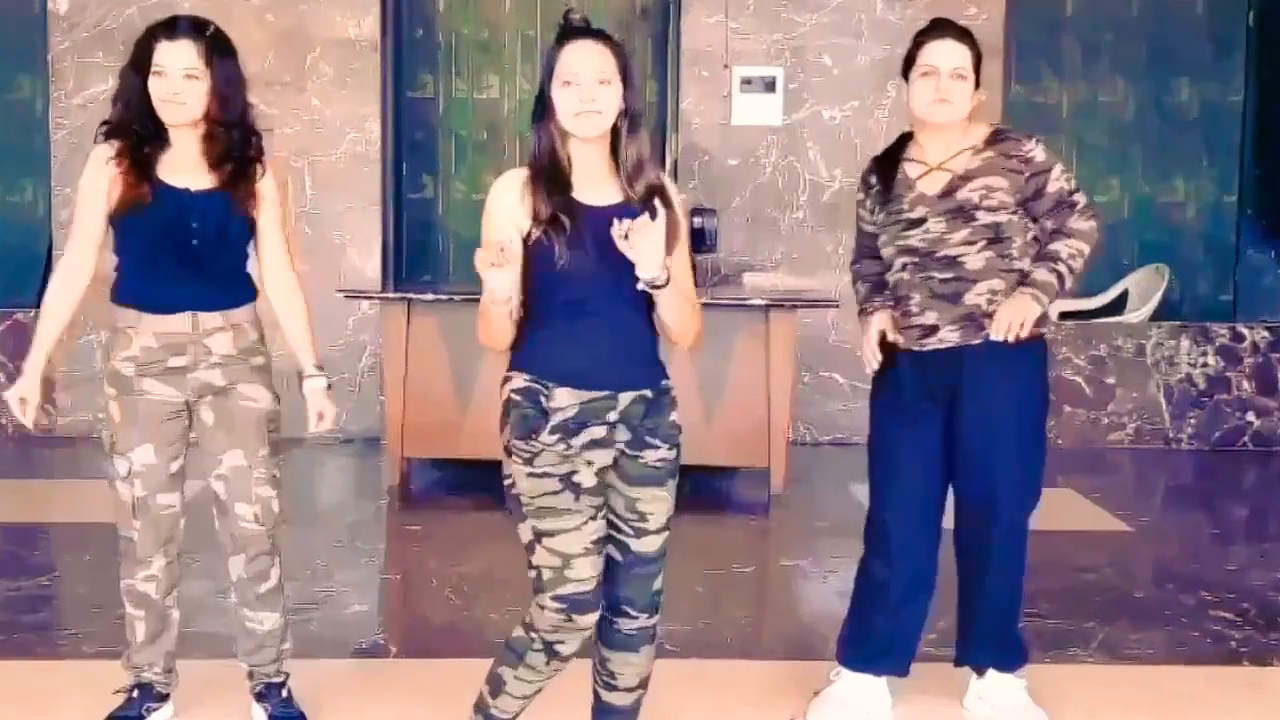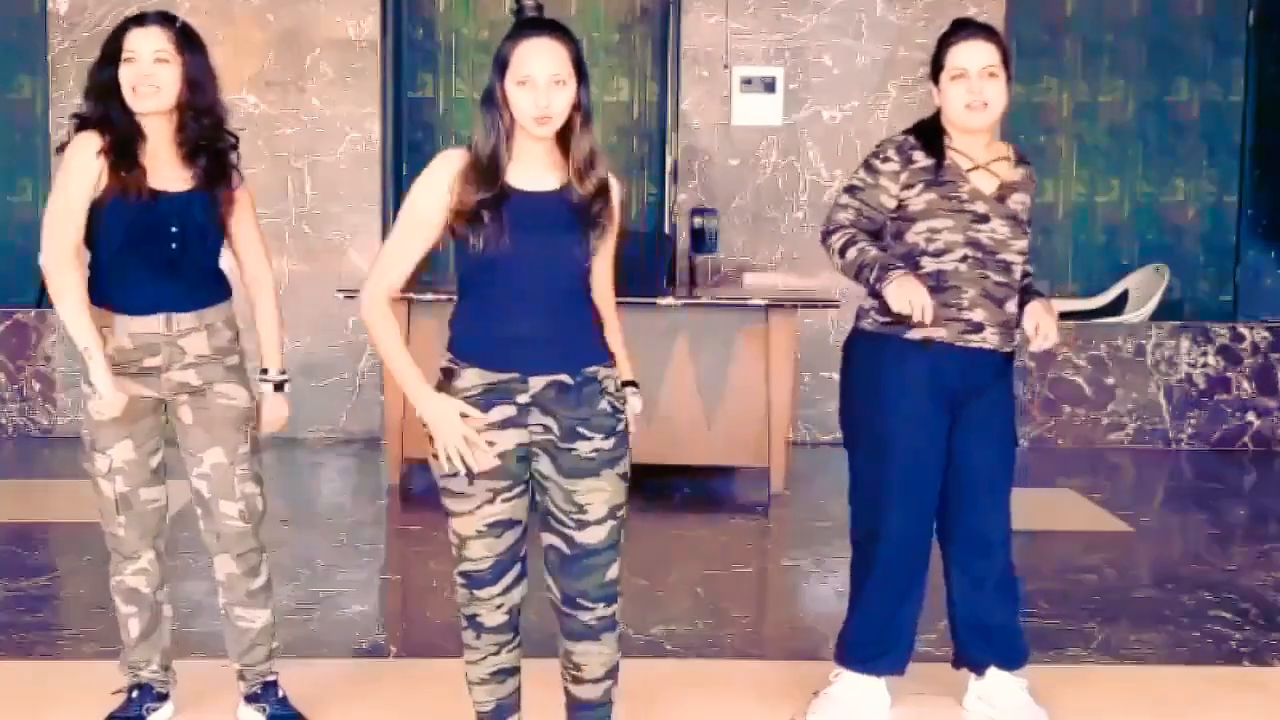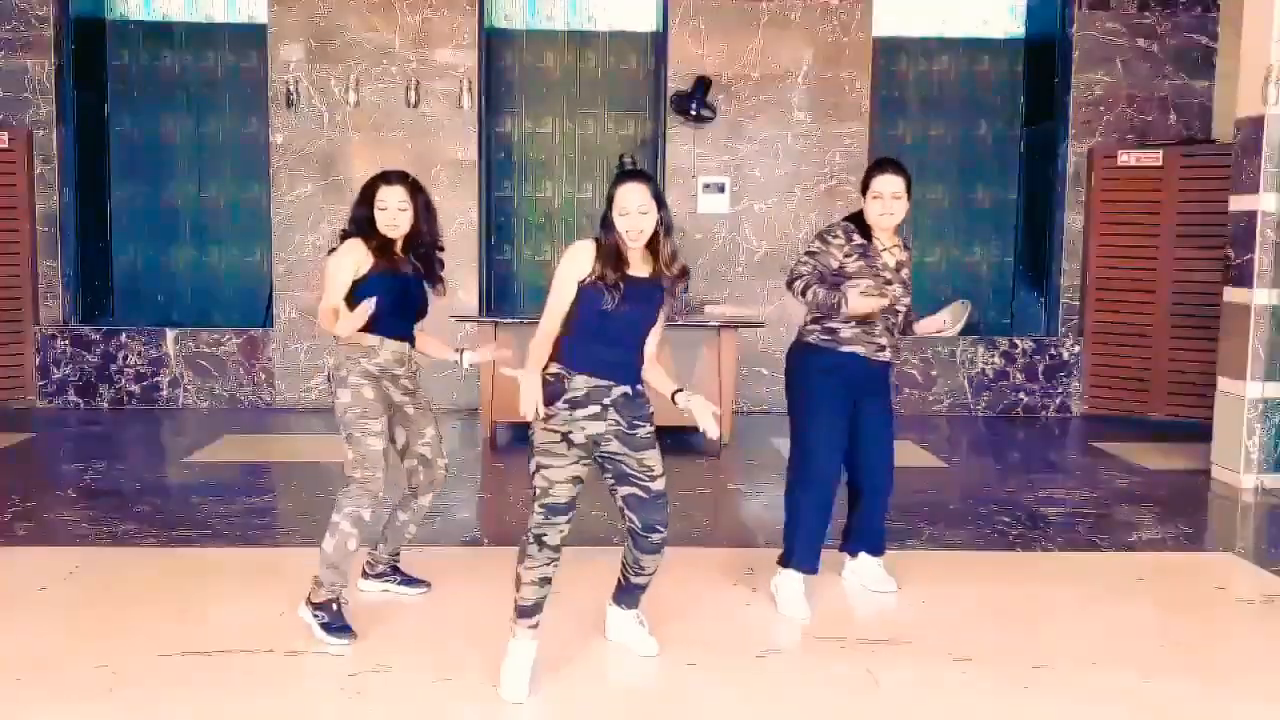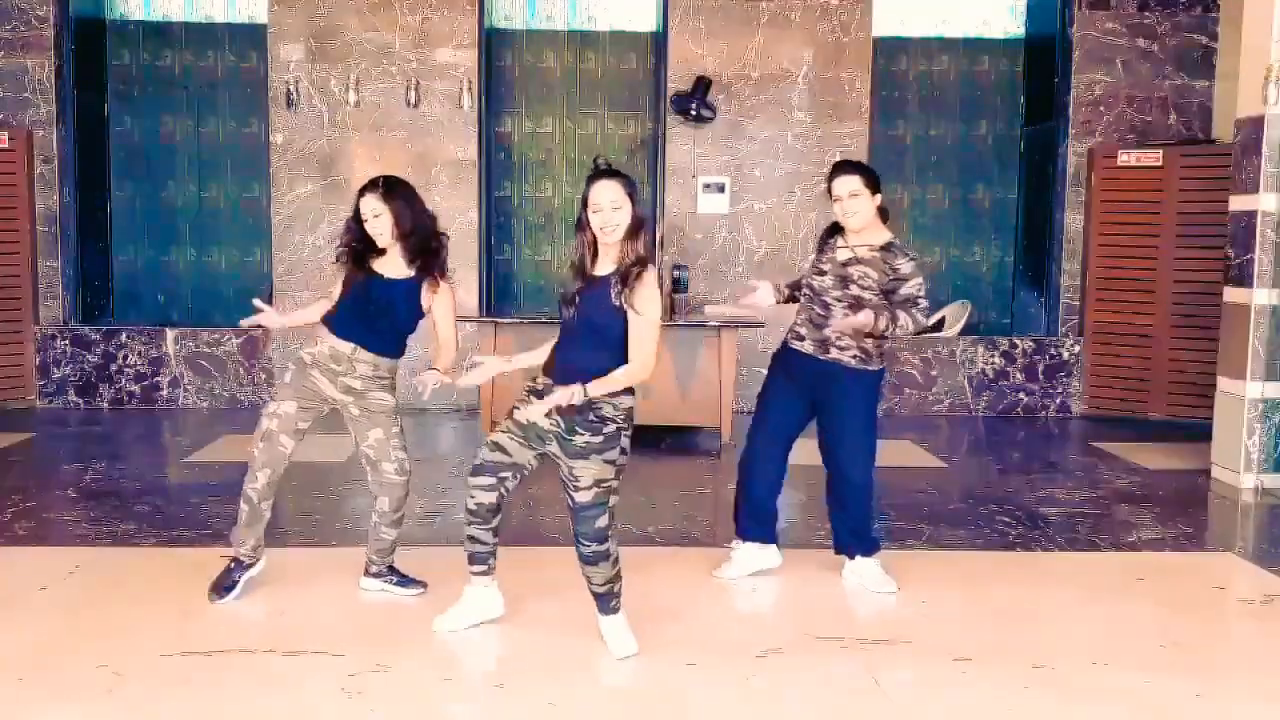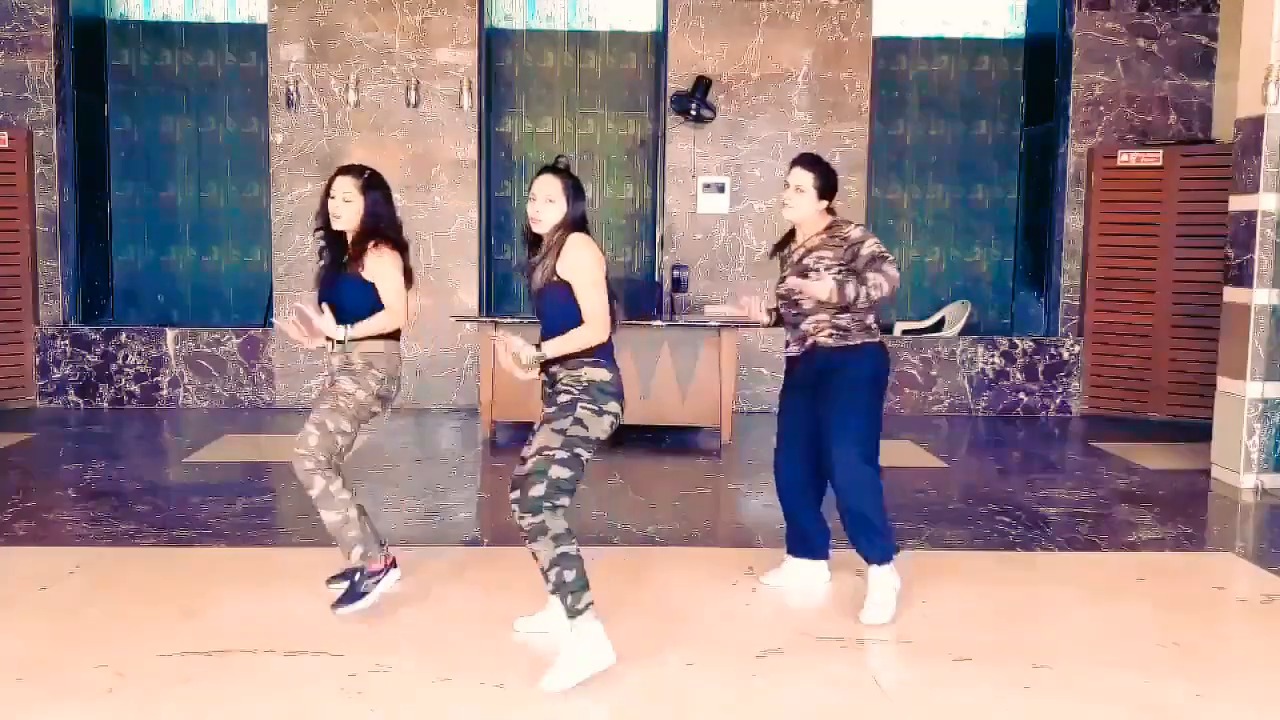
dt=1s
person 1, frame 1
left shoulder: (654, 193)
right shoulder: (517, 192)
left elbow: (685, 331)
right elbow: (496, 334)
left wrist: (656, 270)
right wrist: (495, 294)
left hip: (647, 415)
right hip: (552, 414)
left knee: (636, 608)
right knee: (565, 616)
person 1, frame 2
left shoulder: (593, 186)
right shoulder: (458, 174)
right elbow: (376, 294)
left wrist: (623, 384)
right wrist: (421, 396)
left hip: (581, 399)
right hip: (480, 401)
left knee: (589, 596)
right knee: (488, 594)
person 1, frame 3
left shoulder: (668, 277)
right shoulder: (585, 254)
right elbow: (549, 326)
left wrist: (682, 395)
right wrist: (530, 375)
left hip: (628, 409)
right hip: (566, 398)
left knee: (652, 522)
right knee: (549, 521)
left ankle: (622, 613)
person 1, frame 4
left shoulder: (640, 276)
right shoulder: (584, 263)
left elbow: (642, 365)
left wrist: (578, 392)
right wrist: (505, 363)
left hip: (600, 411)
right hip: (545, 397)
left knee: (590, 526)
right knee: (484, 481)
left ankle: (612, 618)
right ankle: (482, 593)
person 1, frame 5
left shoulder: (576, 245)
right shoulder: (547, 257)
left elbow: (599, 327)
left wrist: (532, 352)
right wrist: (527, 360)
left hip: (588, 390)
right hip: (564, 392)
left knee: (544, 505)
right knee: (526, 492)
left ankle: (586, 639)
right ankle: (566, 608)
person 2, frame 1
left shoulder: (1017, 156)
right shoulder: (882, 175)
left elbow: (1076, 222)
right elbow: (866, 256)
left wrist: (1036, 290)
right wrist: (872, 307)
left hip: (999, 365)
right hip: (907, 370)
left knee: (995, 517)
right knee: (897, 520)
person 2, frame 2
left shoulder: (1020, 175)
right shoulder: (903, 156)
right elbow: (842, 229)
left wrist: (1035, 304)
right wrist: (886, 278)
left hip: (986, 372)
right hip: (898, 361)
left knee: (982, 522)
right knee: (892, 518)
person 2, frame 3
left shoulder: (901, 253)
right shoulder: (842, 236)
right elbow: (800, 278)
left wrist: (914, 325)
right wrist: (844, 302)
left hip: (872, 374)
right hip: (823, 365)
left knee: (875, 469)
right knee: (817, 466)
person 2, frame 4
right shoulder: (830, 238)
left elbow: (916, 315)
left wrist: (871, 322)
right wrist: (779, 293)
left hip: (852, 376)
right hip: (795, 361)
left knee: (851, 468)
right knee: (762, 450)
person 2, frame 5
left shoulder: (848, 235)
right shoulder: (787, 249)
left elbow: (887, 274)
left wrist: (835, 290)
right wrist: (768, 313)
left hip: (852, 361)
right hip: (803, 368)
left knee: (849, 461)
right knee: (792, 466)
person 3, frame 1
left shoulder: (248, 169)
right shoulder: (116, 161)
left elbow: (279, 273)
right elbow: (75, 266)
left wrist: (311, 373)
left hip: (234, 353)
right hip: (143, 356)
left knee: (251, 519)
right knee: (146, 525)
person 3, frame 2
left shoulder: (218, 162)
right shoulder: (96, 150)
left elbow: (257, 272)
right elbow: (59, 259)
left wrist: (274, 377)
right wrist: (95, 360)
left hip: (210, 350)
right hip: (120, 354)
left knee: (236, 518)
right knee: (131, 530)
person 3, frame 3
left shoulder: (416, 261)
right shoulder: (357, 249)
right elbow: (328, 310)
left wrist: (464, 356)
right wrist: (342, 322)
left hip: (404, 374)
right hip: (362, 368)
left knee: (431, 470)
right knee: (367, 481)
person 3, frame 4
left shoulder: (431, 279)
right shoulder: (360, 257)
left elbow: (447, 344)
left wrist: (436, 371)
right wrist: (285, 320)
left hip: (372, 382)
right hip: (317, 364)
left knee: (393, 478)
right knee: (266, 459)
person 3, frame 5
left shoulder: (380, 251)
right shoulder: (343, 255)
left elbow: (397, 313)
left wrist: (340, 332)
right wrist: (316, 336)
left hip: (370, 367)
right hip: (345, 367)
left knee: (310, 458)
right knee: (319, 462)
left ankle: (372, 565)
right ankle: (370, 555)
